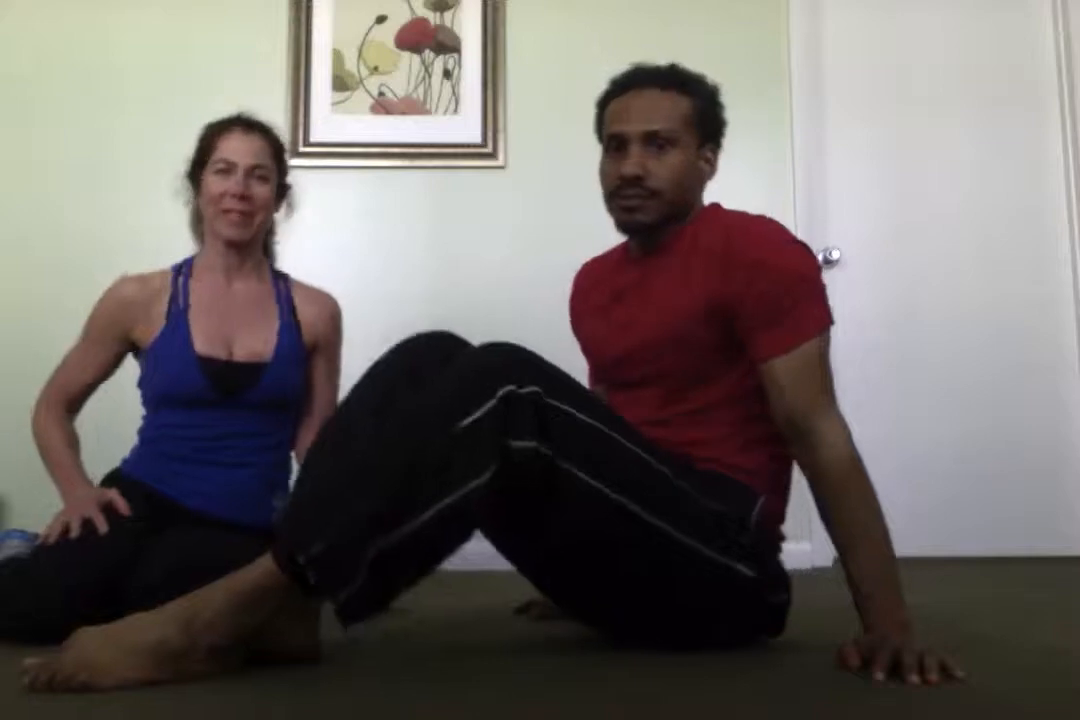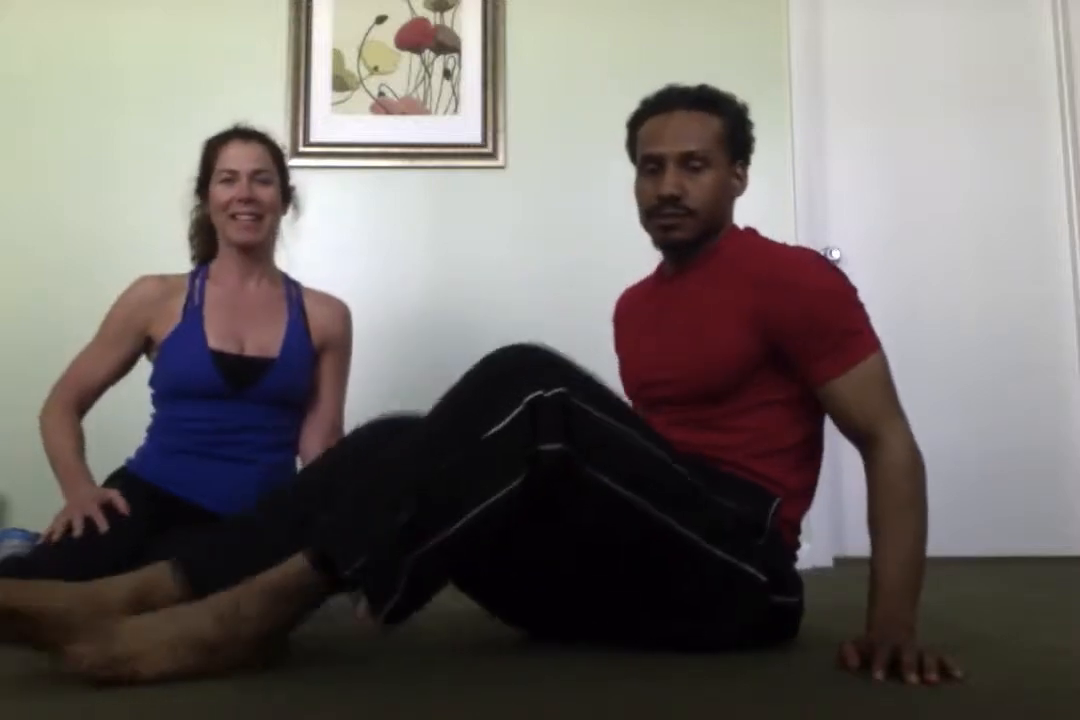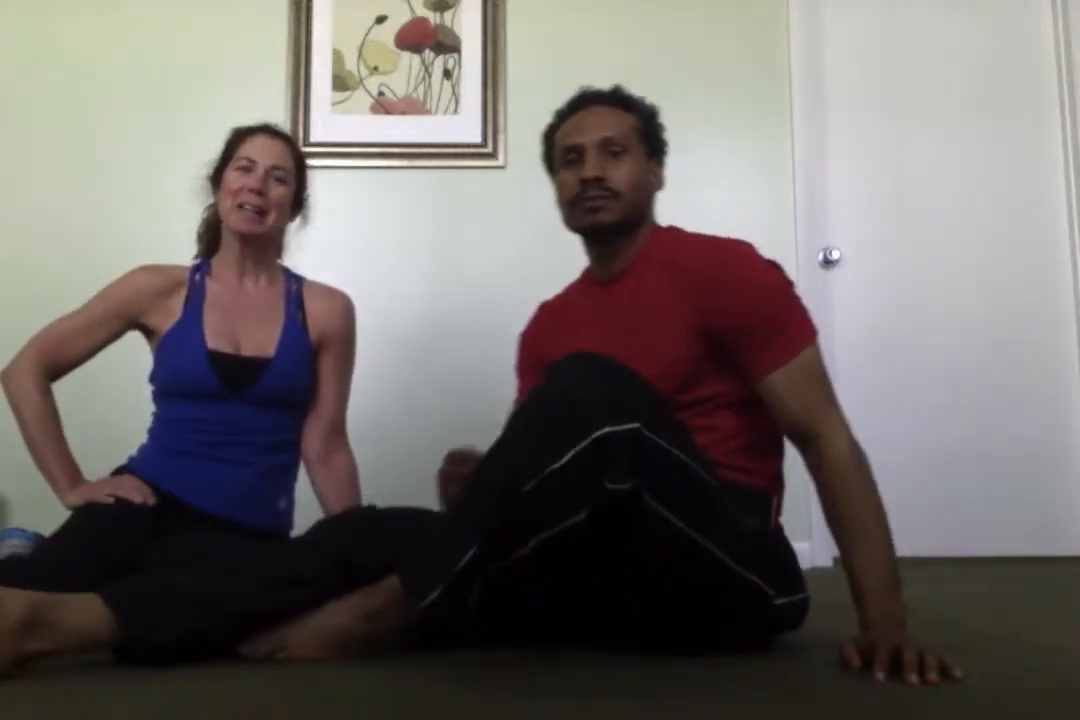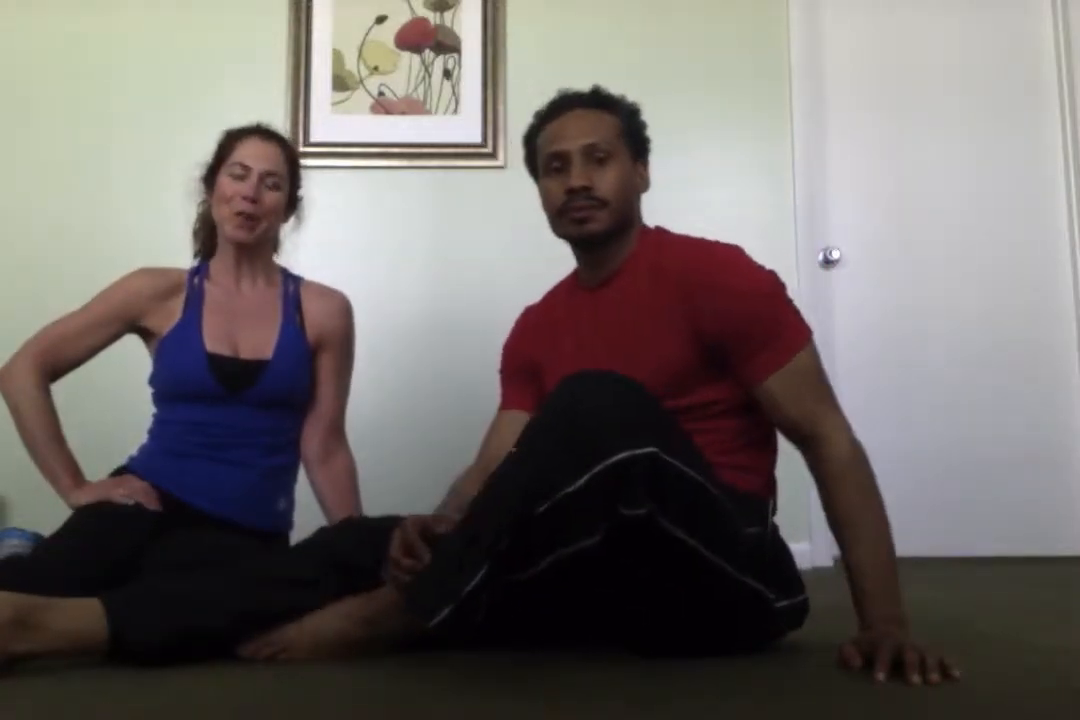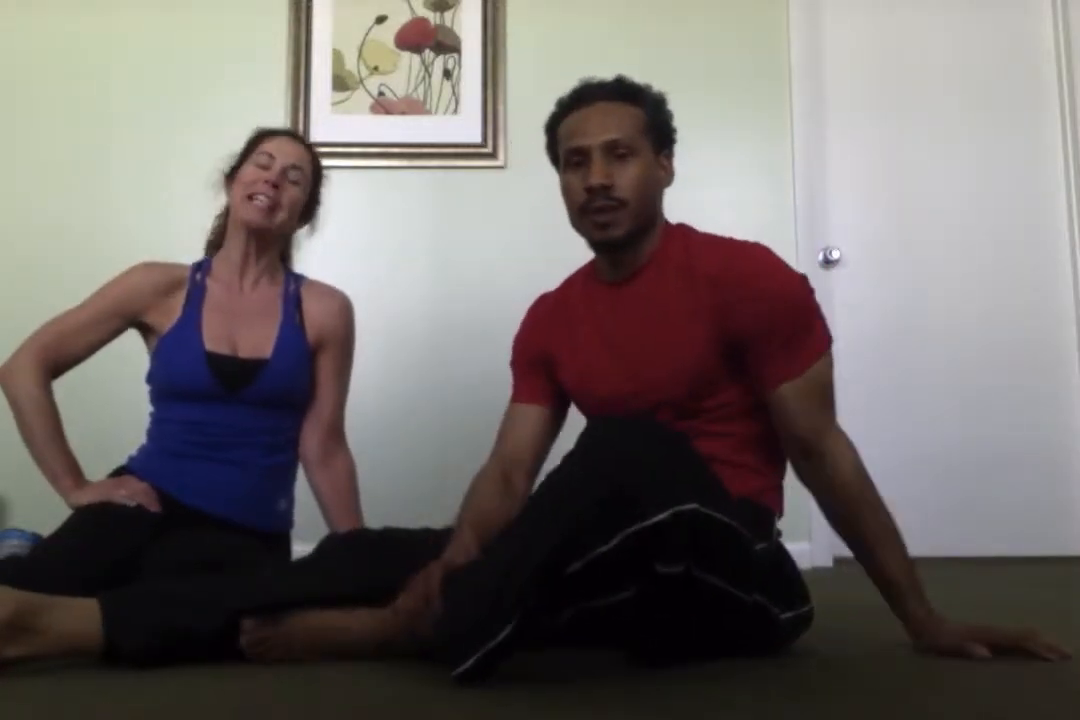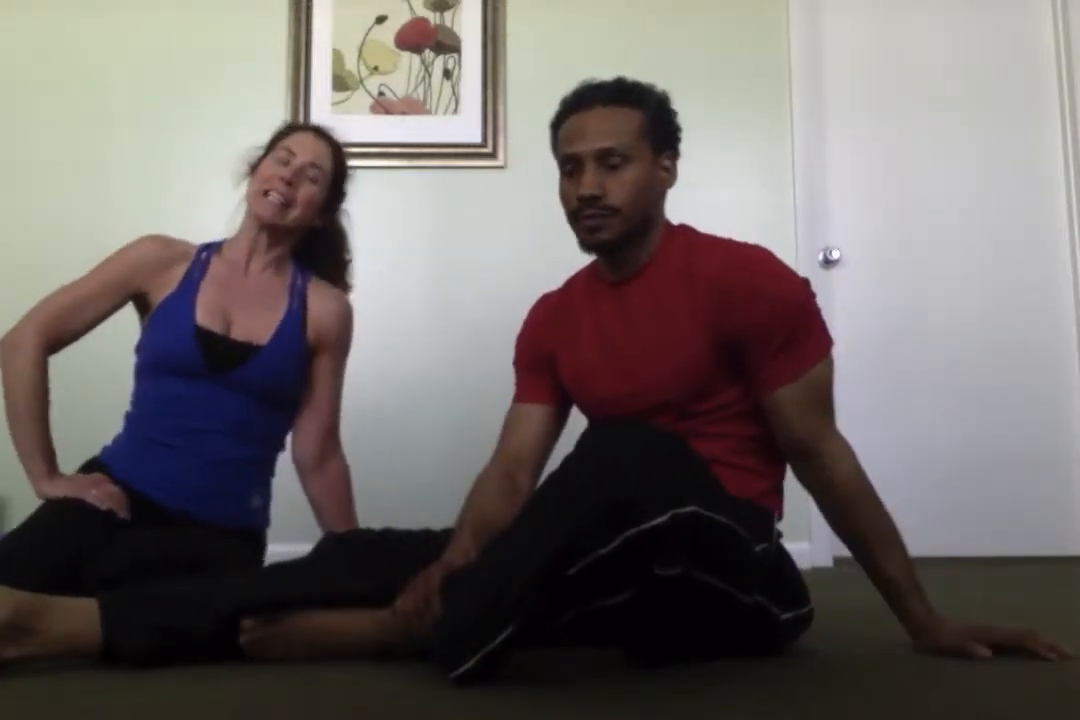
dt=0.7s
person 1, frame 1
left shoulder: (754, 254)
right shoulder: (593, 283)
left elbow: (818, 435)
left wrist: (886, 622)
right wrist: (571, 569)
left hip: (719, 565)
right hip: (624, 564)
left knee: (506, 382)
right knee: (432, 363)
left ankle: (223, 615)
right ankle: (285, 597)
person 1, frame 2
left shoulder: (791, 279)
right shoulder: (634, 306)
left elbow: (889, 442)
left wrist: (891, 622)
right wrist: (516, 465)
left hip: (731, 571)
right hip: (628, 569)
left knee: (525, 381)
right knee: (402, 444)
left ankle: (254, 610)
right ankle: (135, 593)
person 1, frame 3
left shoulder: (726, 272)
right shoulder: (550, 325)
left elbow: (828, 440)
right elbow: (545, 474)
left wrist: (884, 622)
right wrist: (487, 494)
left hip: (727, 571)
right hip: (610, 572)
left knee: (594, 390)
right knee: (369, 534)
left ankle: (388, 611)
person 1, frame 4
left shoulder: (715, 276)
right shoulder: (537, 329)
left elbow: (829, 439)
right elbow: (494, 476)
left wrist: (884, 624)
right wrist: (438, 533)
left hip: (728, 571)
right hip: (612, 572)
left knee: (602, 405)
right knee: (370, 541)
left ankle: (393, 618)
person 1, frame 5
left shoulder: (746, 278)
right shoulder: (550, 321)
left elbow: (822, 453)
right elbow: (508, 474)
left wrist: (925, 621)
right wrist: (450, 563)
left hip: (738, 571)
right hip: (620, 573)
left knee: (632, 447)
right knee: (375, 554)
left ankle: (408, 633)
person 1, frame 6
left shoulder: (746, 281)
right shoulder: (553, 320)
left elbow: (819, 453)
right elbow: (511, 475)
left wrist: (924, 622)
right wrist: (451, 566)
left hip: (735, 572)
right hip: (617, 571)
left knee: (630, 449)
right knee: (376, 553)
left ankle: (413, 636)
person 2, frame 1
left shoulder: (314, 311)
right shoulder: (140, 299)
left elbow: (316, 442)
right elbow: (54, 406)
right wrist: (76, 491)
left hip: (244, 530)
right hip: (143, 502)
person 2, frame 2
left shoulder: (324, 317)
right shoulder: (158, 299)
left elbow: (321, 444)
right elbow: (62, 405)
right wrist: (79, 489)
right hip: (147, 500)
person 2, frame 3
left shoulder: (326, 311)
right shoulder: (159, 290)
left elbow: (325, 448)
right wrist: (72, 486)
left hip: (249, 531)
right hip: (149, 500)
person 2, frame 4
left shoulder: (323, 310)
right shoulder: (158, 293)
left elbow: (324, 449)
right wrist: (75, 487)
left hip: (248, 532)
right hip: (150, 503)
person 2, frame 5
left shoulder: (324, 310)
right shoulder: (160, 287)
left elbow: (323, 449)
right wrist: (76, 487)
left hip: (250, 534)
right hip: (149, 504)
person 2, frame 6
left shoulder: (324, 310)
right shoulder: (162, 262)
left elbow: (317, 453)
right wrist: (45, 476)
left hip: (221, 533)
right hip: (118, 498)
